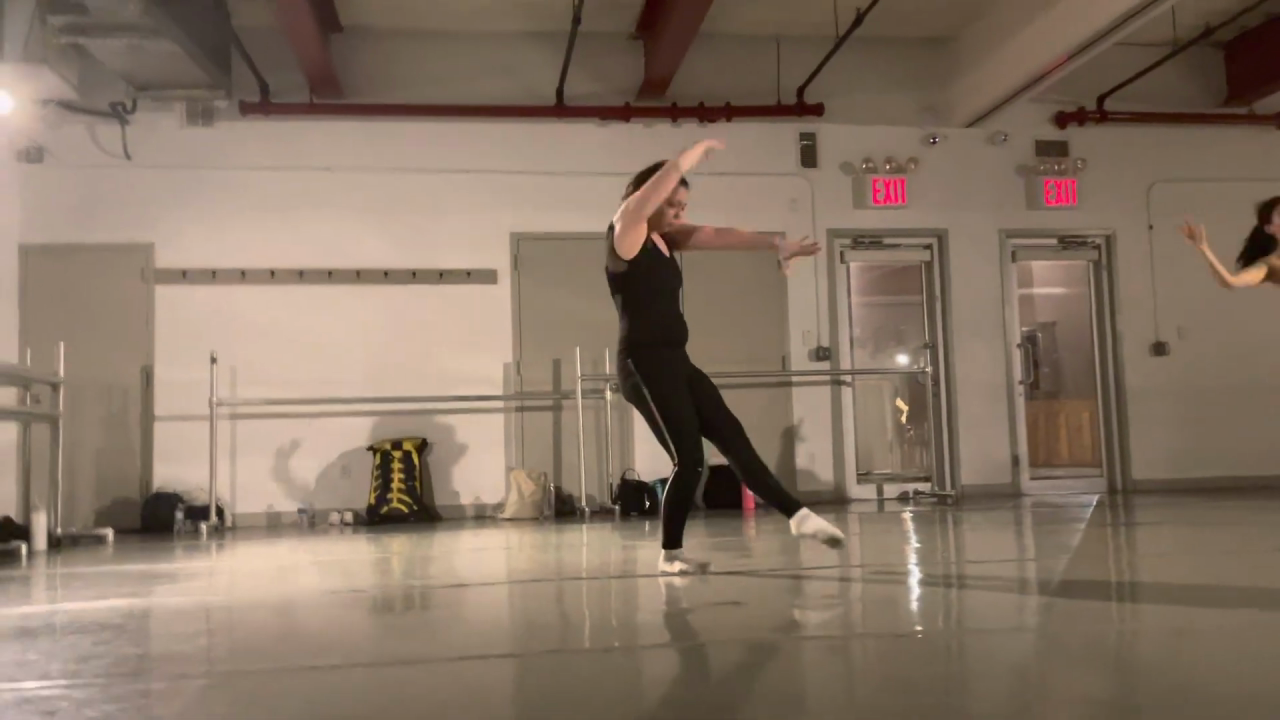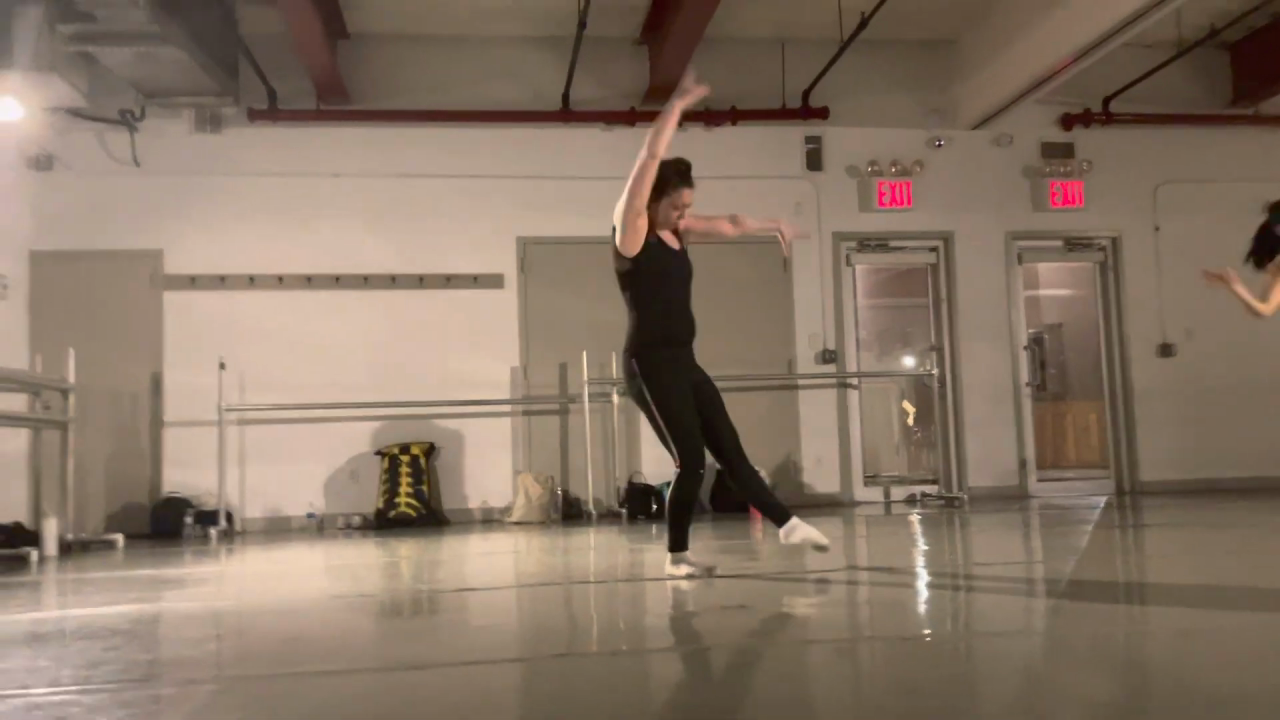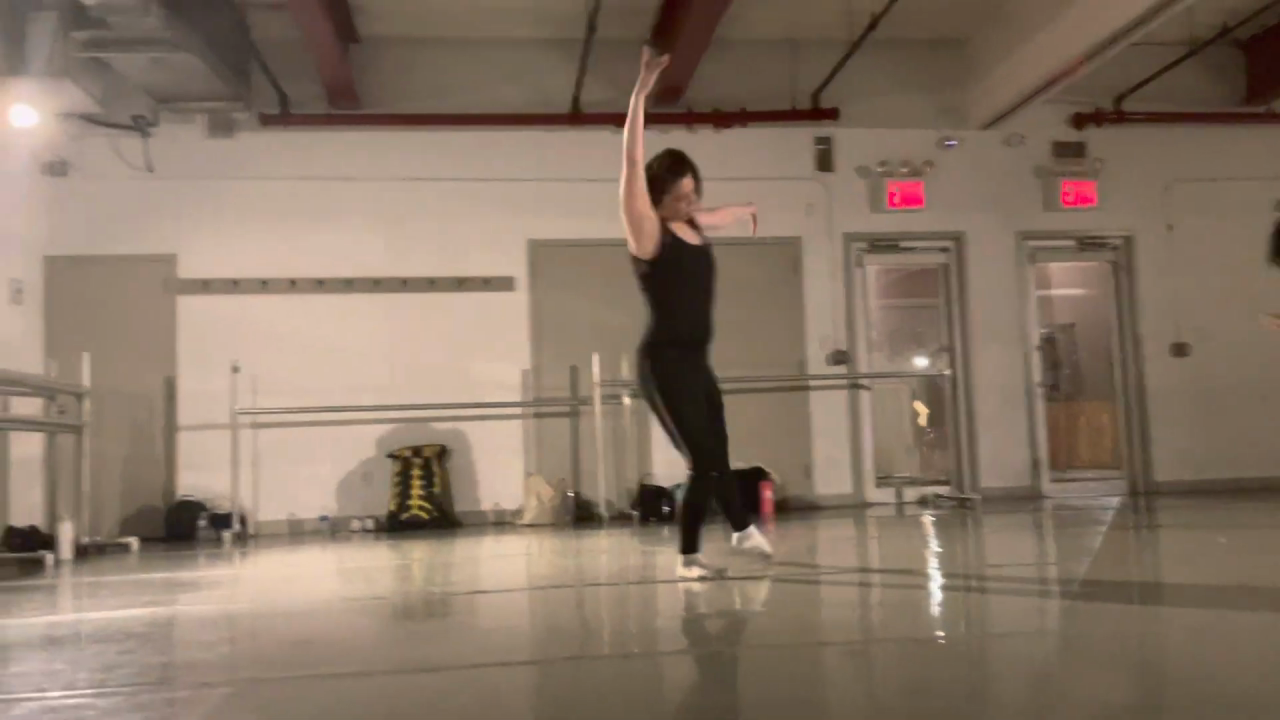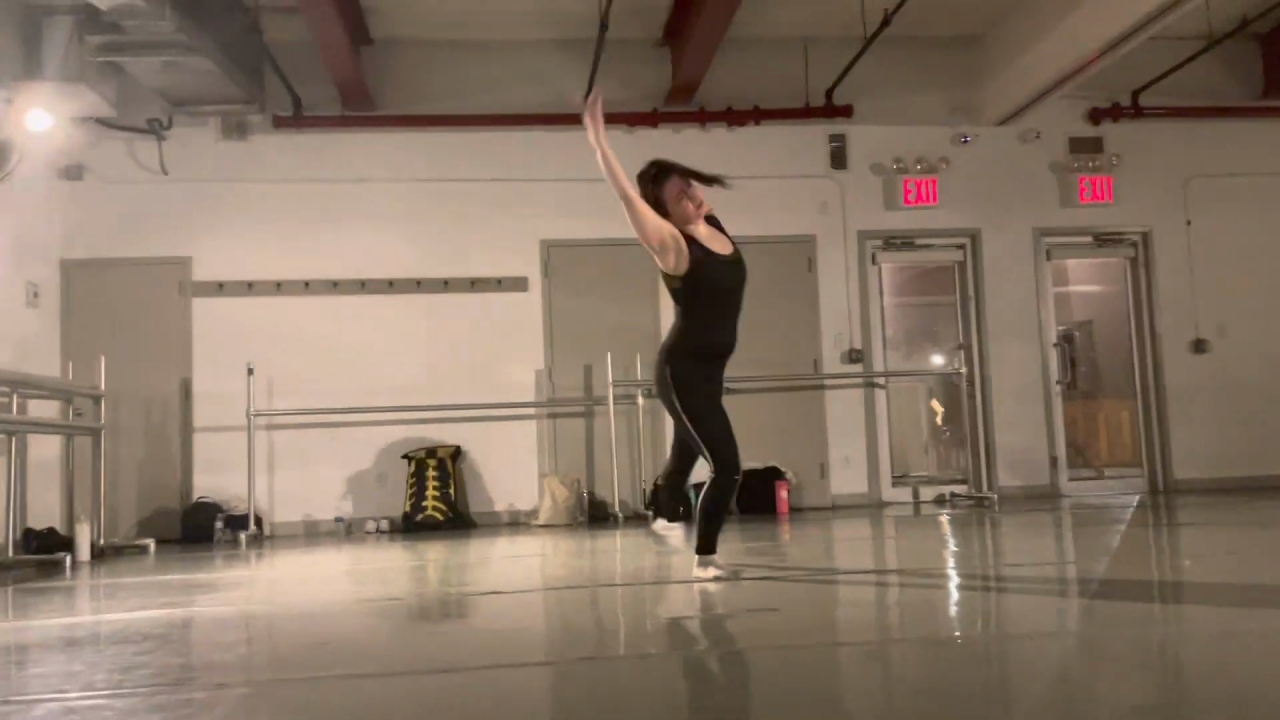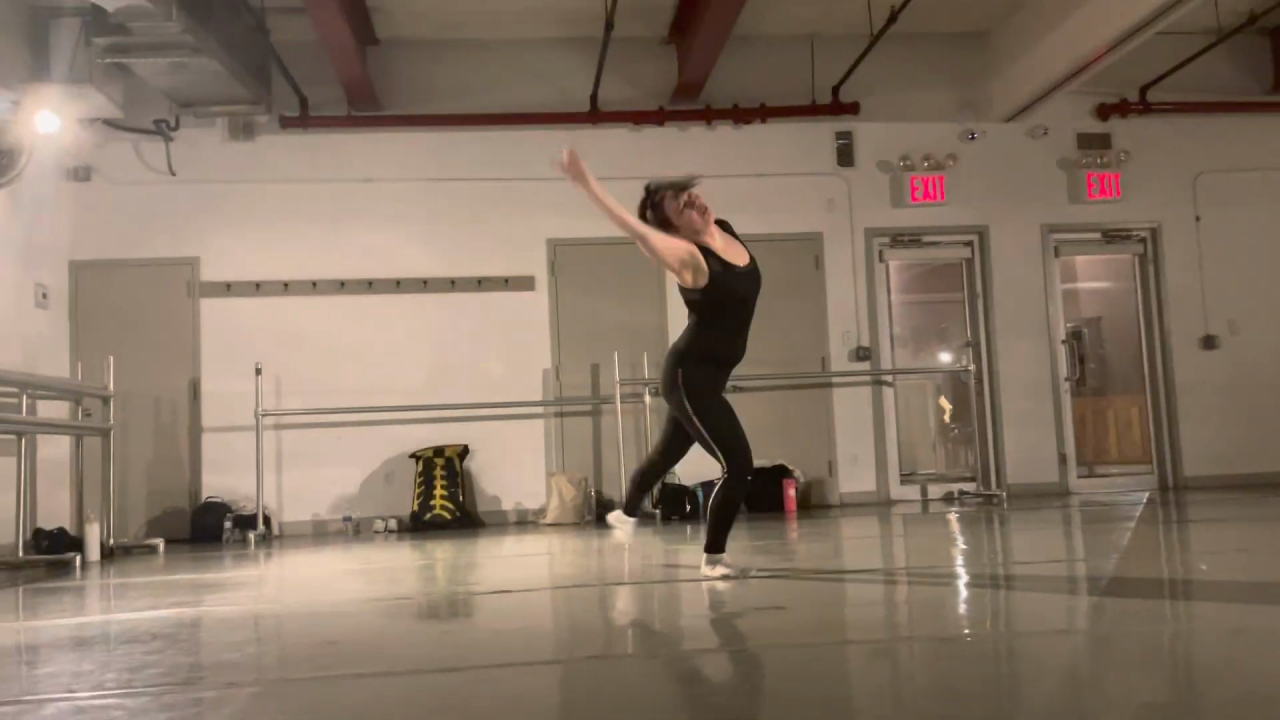
dt=0.1s
person 1, frame 1
left shoulder: (665, 237)
right shoulder: (627, 228)
left elbow: (721, 234)
right elbow: (668, 175)
left wrist: (778, 244)
right wrist: (704, 145)
left hip: (676, 363)
right hip: (644, 367)
left knee: (735, 439)
right knee: (689, 459)
left ankle: (798, 515)
right ankle: (671, 554)
person 1, frame 2
left shoulder: (676, 230)
right shoulder: (632, 228)
left elbow: (726, 225)
right elbow: (649, 161)
left wrist: (771, 224)
right wrist: (677, 104)
left hip: (683, 363)
right hip: (652, 367)
left knee: (729, 452)
right knee: (690, 463)
left ankle: (787, 523)
right ankle: (677, 558)
person 1, frame 3
left shoulder: (694, 224)
right shoulder: (648, 231)
left elbow: (717, 217)
right elbow: (632, 166)
left wrist: (727, 217)
right wrist: (641, 92)
left hip: (692, 367)
right hip: (665, 370)
left knee: (715, 453)
right knee: (704, 463)
left ankle: (740, 528)
right ankle: (688, 560)
person 1, frame 4
left shoulder: (713, 224)
right shoulder: (674, 243)
right elbow: (630, 198)
right wrist: (597, 134)
left hip: (710, 368)
right hip: (685, 372)
left knee: (689, 449)
right knee: (726, 466)
left ankle: (665, 517)
right ankle: (706, 559)
person 1, frame 5
left shoulder: (724, 231)
right shoulder: (691, 256)
right elbow: (638, 229)
right wrist: (589, 183)
left hip: (706, 373)
right hip: (691, 374)
left knee: (670, 452)
right knee: (738, 465)
left ankle: (626, 514)
right ankle: (714, 558)
